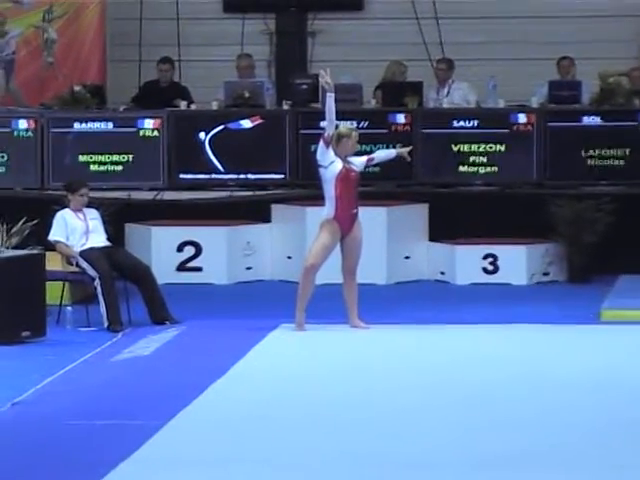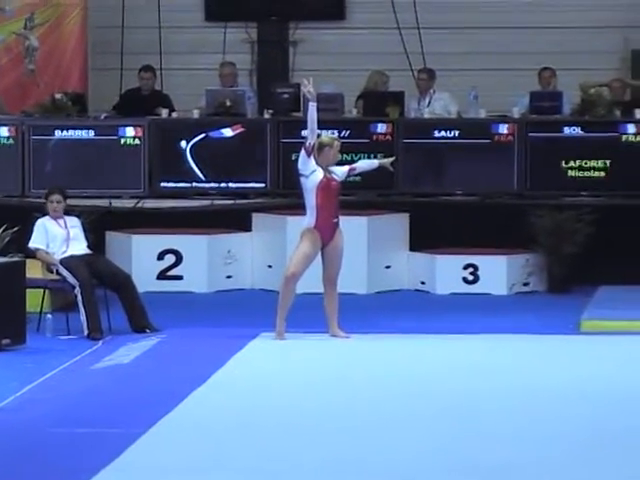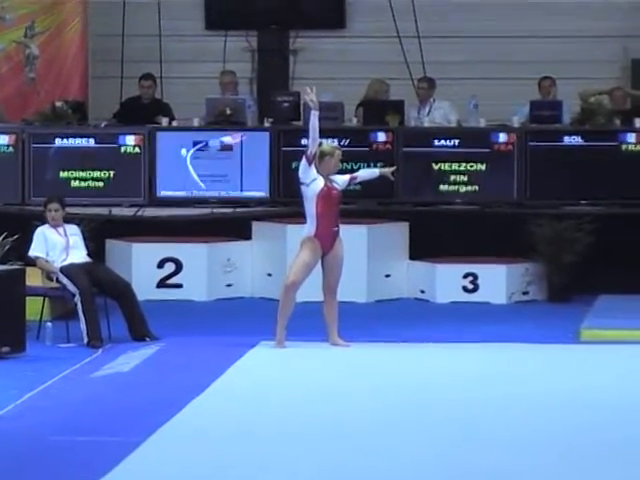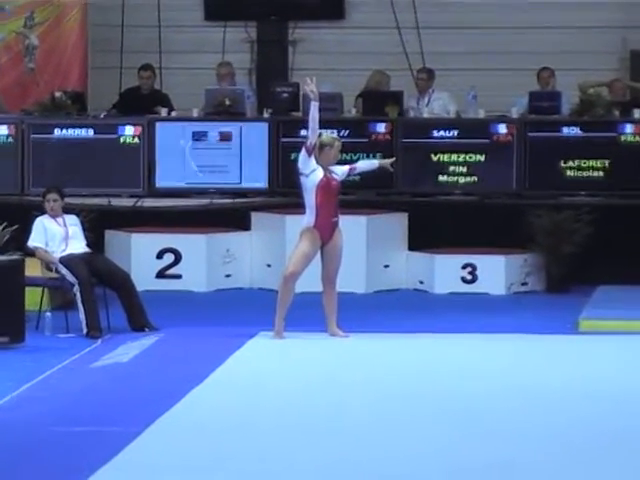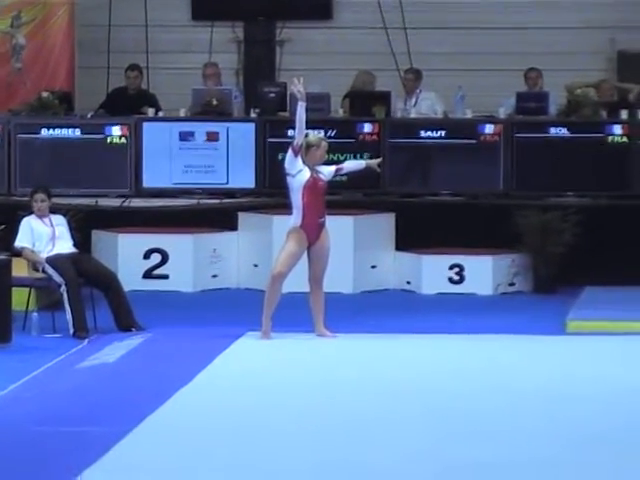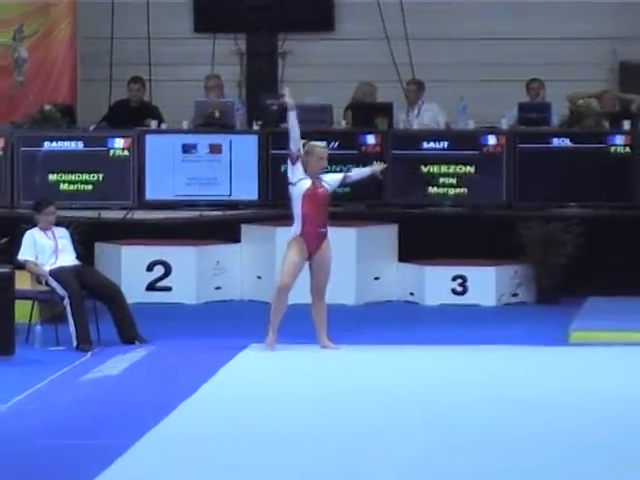
dt=0.4s
person 1, frame 1
left shoulder: (354, 162)
right shoulder: (326, 157)
left elbow: (376, 156)
right elbow: (330, 124)
left wrist: (398, 151)
right wrist: (330, 92)
left hip: (353, 223)
right hip: (333, 222)
left knee: (350, 272)
right knee: (310, 265)
left ankle: (354, 318)
right ankle: (299, 316)
person 1, frame 2
left shoulder: (335, 172)
right shoulder: (307, 166)
left elbow: (358, 166)
right elbow: (311, 134)
left wrist: (380, 162)
right wrist: (312, 102)
left hip: (334, 232)
right hip: (313, 232)
left knee: (331, 281)
right knee: (291, 274)
left ankle: (334, 327)
right ankle: (280, 325)
person 1, frame 3
left shoulder: (336, 181)
right shoulder: (308, 174)
left elbow: (359, 175)
right elbow: (313, 142)
left wrist: (381, 171)
right wrist: (314, 111)
left hip: (334, 241)
right hip: (313, 240)
left knee: (331, 290)
right knee: (291, 283)
left ankle: (333, 336)
right ankle: (280, 334)
person 1, frame 4
left shoulder: (335, 172)
right shoulder: (307, 165)
left elbow: (358, 166)
right elbow: (312, 133)
left wrist: (381, 163)
right wrist: (314, 101)
left hip: (333, 231)
right hip: (313, 231)
left knee: (330, 280)
right knee: (290, 273)
left ankle: (332, 327)
right ankle: (279, 324)
person 1, frame 5
left shoulder: (322, 172)
right shoulder: (294, 165)
left elbow: (344, 167)
right elbow: (299, 134)
left wrist: (368, 163)
right wrist: (301, 102)
left hip: (320, 231)
right hip: (299, 231)
left knee: (317, 280)
right knee: (278, 273)
left ankle: (320, 327)
right ankle: (266, 324)
person 1, frame 6
left shoulder: (326, 180)
right shoulder: (296, 175)
left elbow: (350, 174)
right elbow: (294, 143)
left wrist: (372, 169)
right wrist: (292, 110)
left hip: (321, 242)
right hip: (299, 241)
left knee: (319, 292)
right knee: (283, 285)
left ankle: (322, 338)
right ankle: (272, 334)
person 2, frame 1
left shoulder: (93, 213)
right shoulder: (62, 216)
right elbow: (59, 245)
left wrist: (109, 246)
right wrist: (77, 256)
left hip: (107, 248)
right hip: (86, 252)
left knee: (142, 270)
right knee: (105, 273)
left ankle: (160, 315)
right ankle: (113, 321)
person 2, frame 2
left shoulder: (74, 221)
right shoulder: (42, 223)
right elbow: (40, 253)
right wrist: (57, 264)
left hip: (88, 256)
right hip: (66, 260)
left knee: (123, 278)
right knee: (85, 281)
left ankle: (140, 323)
right ankle: (93, 329)
person 2, frame 3
left shoulder: (74, 229)
right shoulder: (42, 232)
right elbow: (40, 261)
left wrist: (90, 263)
right wrist: (57, 271)
left hip: (87, 264)
right hip: (66, 268)
left knee: (123, 286)
right knee: (85, 289)
left ankle: (140, 331)
right ankle: (92, 337)
person 2, frame 4
left shoulder: (73, 219)
right shoulder: (41, 222)
right elbow: (39, 252)
left wrist: (89, 253)
right wrist: (56, 262)
left hip: (87, 254)
right hip: (65, 258)
left knee: (122, 277)
right knee: (84, 280)
left ankle: (139, 322)
right ankle: (92, 327)
person 2, frame 5
left shoulder: (60, 219)
right shoulder: (28, 222)
right elbow: (26, 252)
left wrist: (77, 256)
right wrist: (42, 262)
left hip: (73, 254)
right hip: (52, 258)
left knee: (109, 277)
right knee: (71, 279)
left ankle: (127, 322)
right ankle: (79, 328)
person 2, frame 6
left shoulder: (63, 231)
right shoulder: (31, 235)
right elbow: (29, 264)
left wrist: (79, 267)
right wrist: (46, 275)
left hip: (77, 267)
right hip: (55, 271)
left knee: (112, 289)
right knee: (74, 292)
left ankle: (130, 334)
right ankle: (82, 341)
